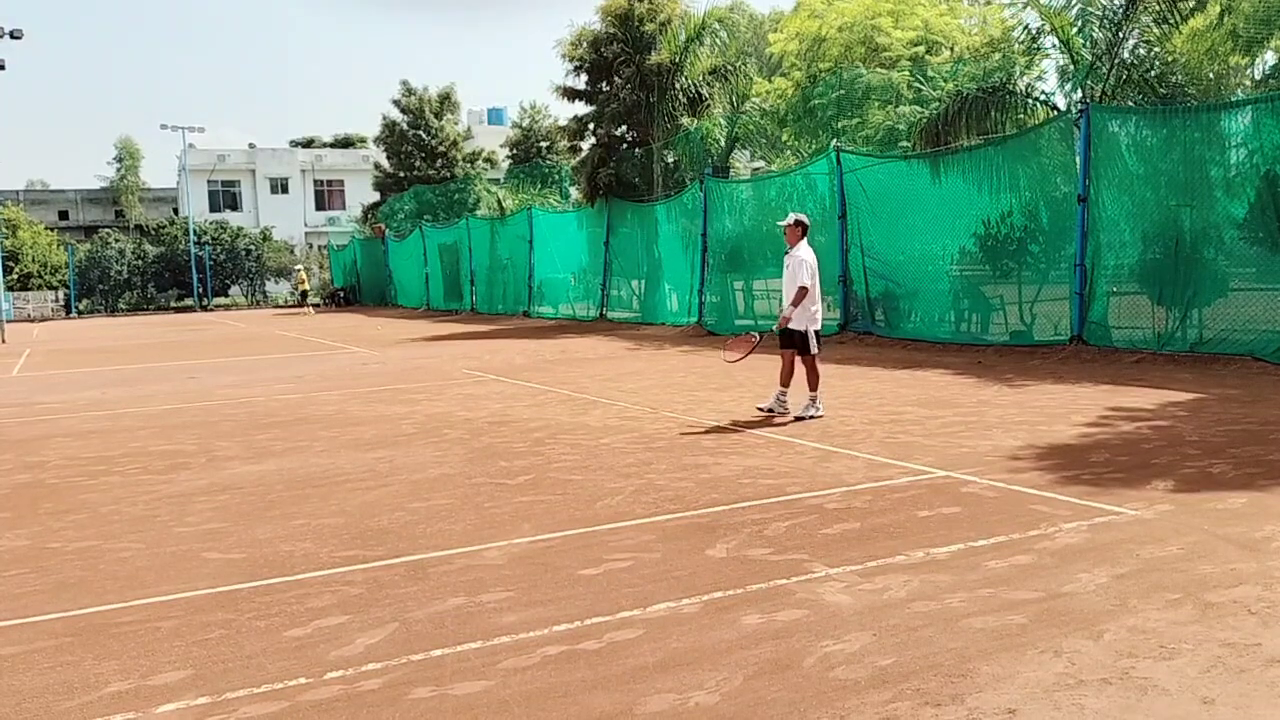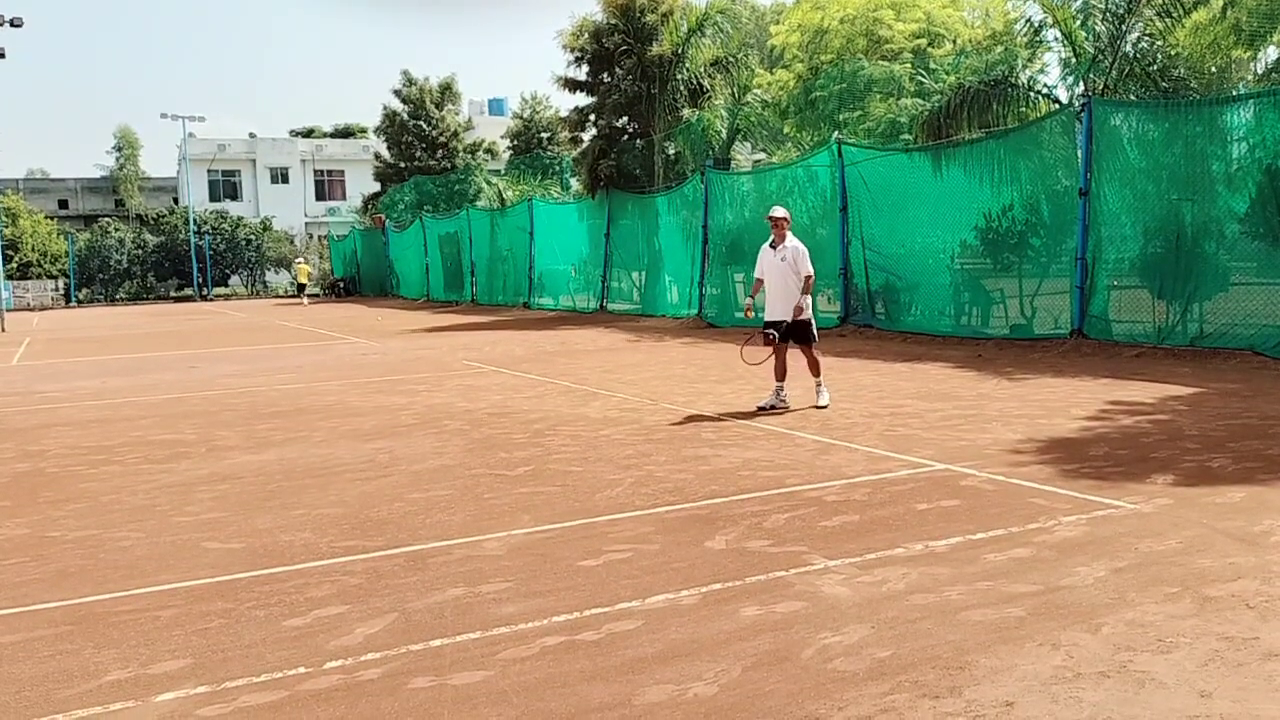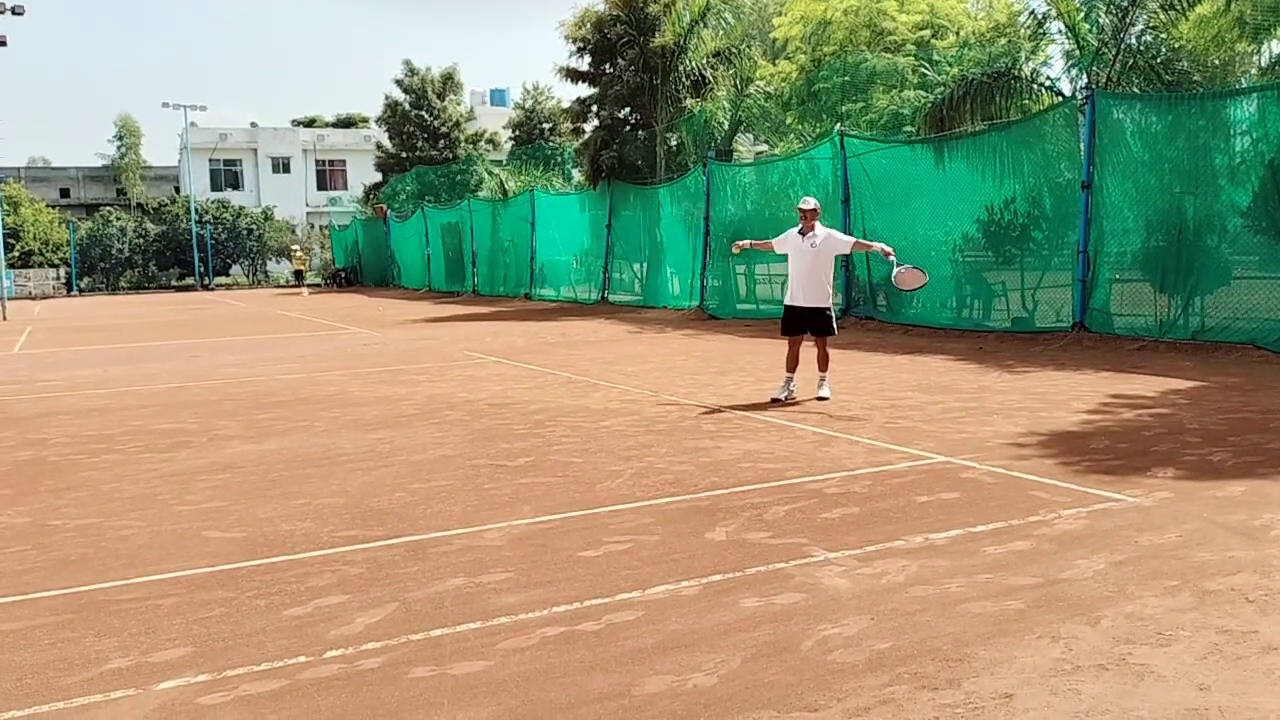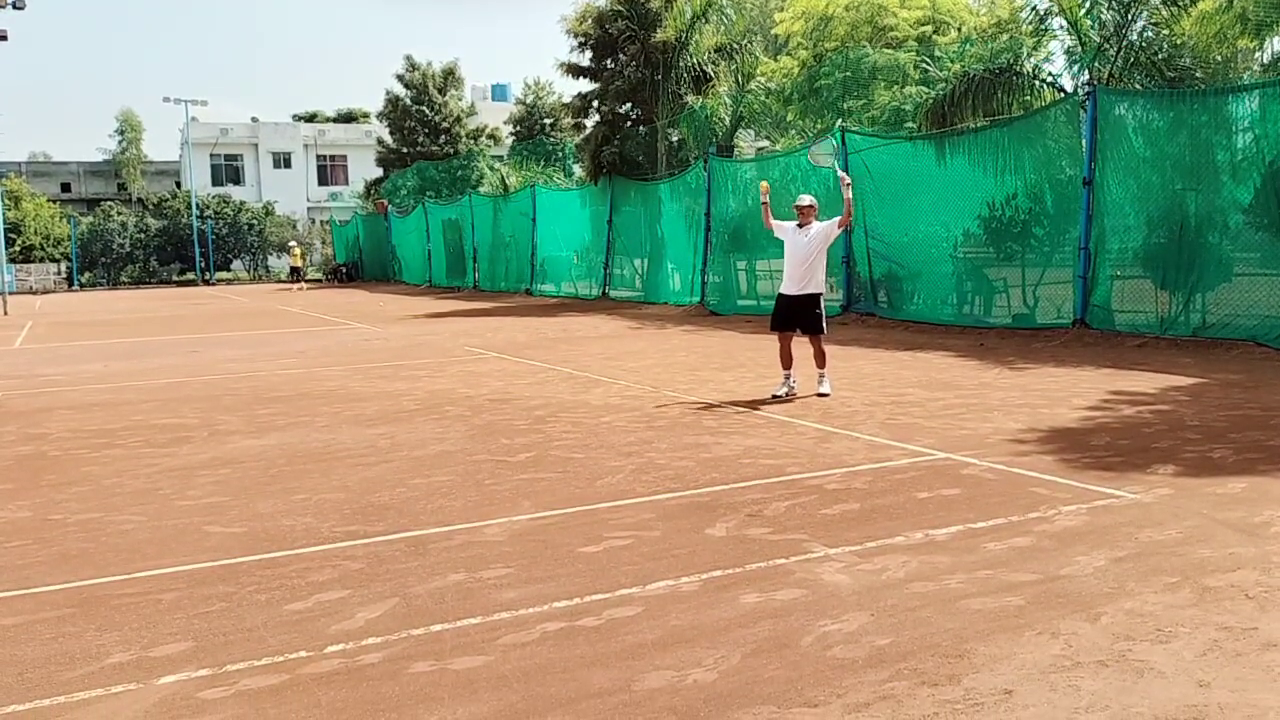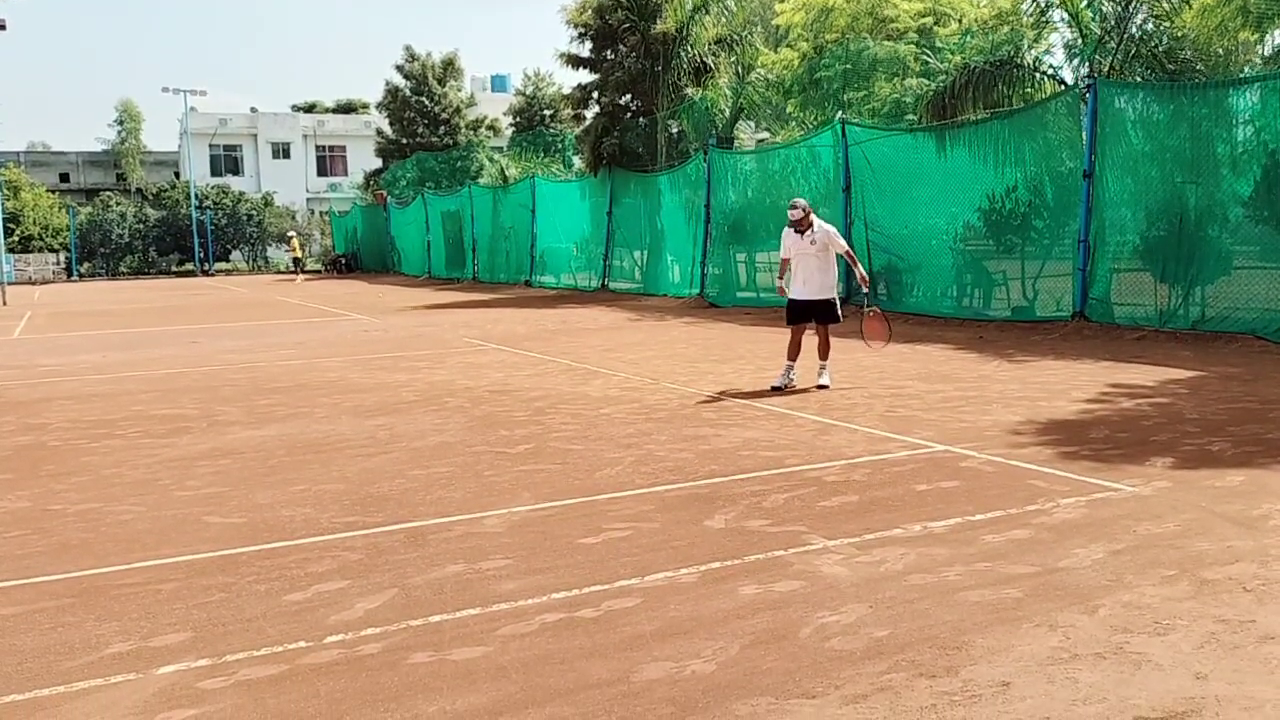
dt=1s
person 1, frame 1
left shoulder: (803, 256)
right shoulder: (792, 254)
left elbow: (804, 288)
left wrist: (788, 312)
left hip: (804, 321)
right hip: (792, 320)
left knee: (808, 361)
right knee: (787, 358)
left ankle: (815, 404)
right ankle: (781, 401)
person 1, frame 2
left shoulder: (797, 248)
right shoulder: (765, 250)
left elbow: (809, 277)
right elbow: (760, 278)
left wrist: (802, 301)
right wrist: (750, 299)
left hip: (798, 312)
right hip: (774, 313)
left knee: (808, 351)
right knee: (779, 353)
left ankle: (821, 389)
right ankle: (780, 395)
person 1, frame 3
left shoulder: (828, 236)
right shoulder: (791, 235)
left elbow: (855, 244)
right elbow: (771, 245)
left wrist: (878, 246)
right wrist: (749, 243)
left hip: (819, 302)
right hip: (794, 301)
left knee: (821, 343)
right knee: (793, 343)
left ankle: (823, 383)
right ankle: (788, 385)
person 1, frame 4
left shoulder: (824, 229)
right shoulder: (789, 228)
left elbow: (847, 217)
right elbow: (768, 223)
left wrist: (847, 189)
right wrist: (764, 198)
left hip: (810, 295)
right hip: (786, 294)
left knee: (816, 341)
right knee: (784, 339)
left ankle: (823, 380)
right ankle: (788, 381)
person 1, frame 5
left shoulder: (826, 231)
right shoulder: (788, 232)
left elbow: (845, 251)
right elbow: (785, 258)
left wrist: (858, 270)
right wrist: (780, 280)
left hip: (824, 293)
right hip: (797, 293)
left knee: (823, 333)
right knee: (796, 333)
left ankle: (823, 372)
right ankle: (788, 373)
